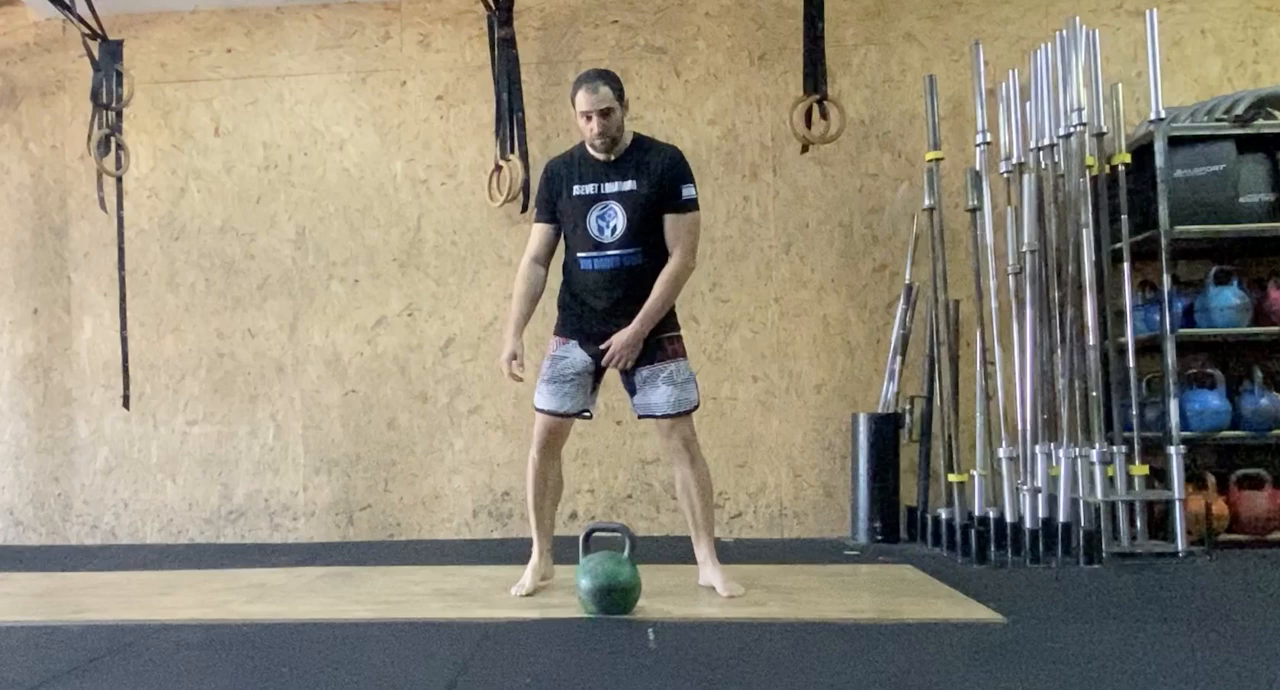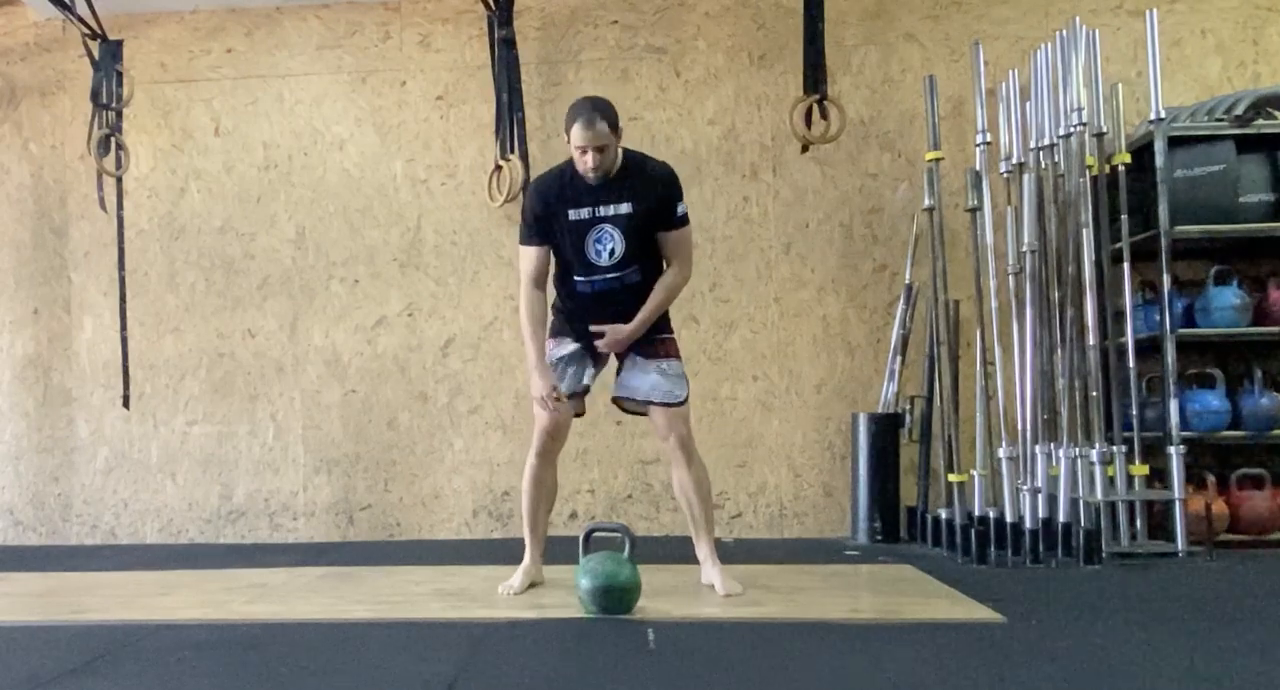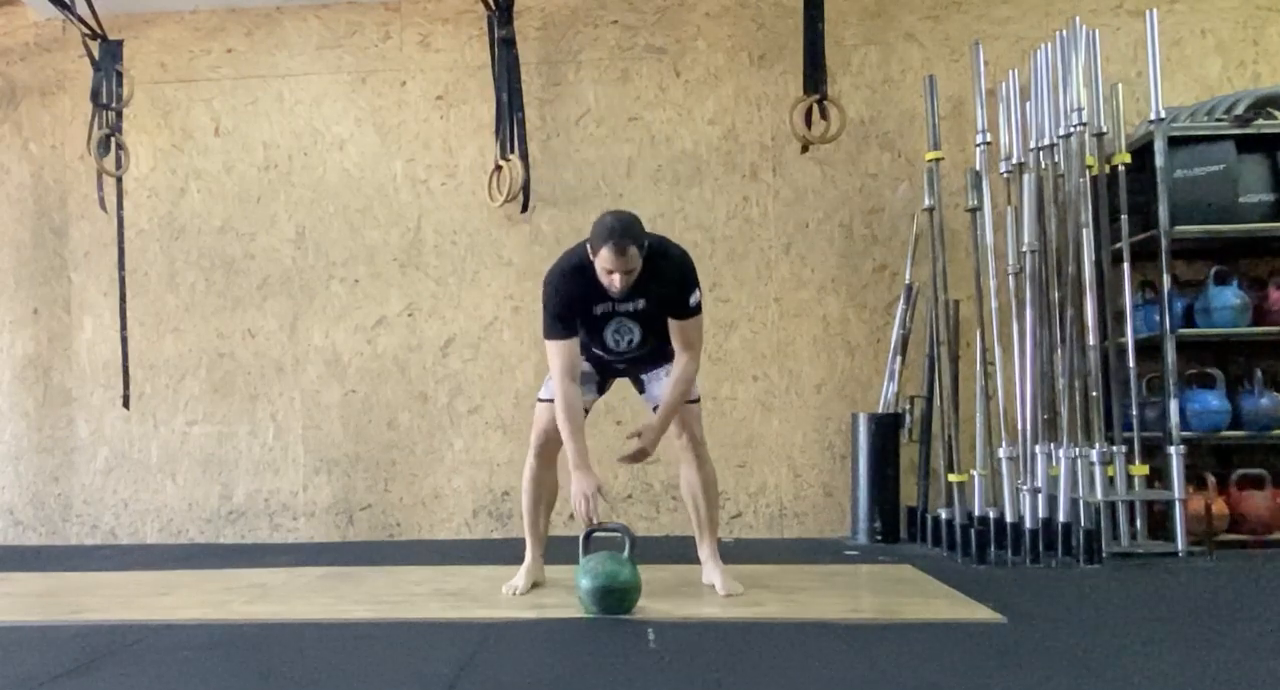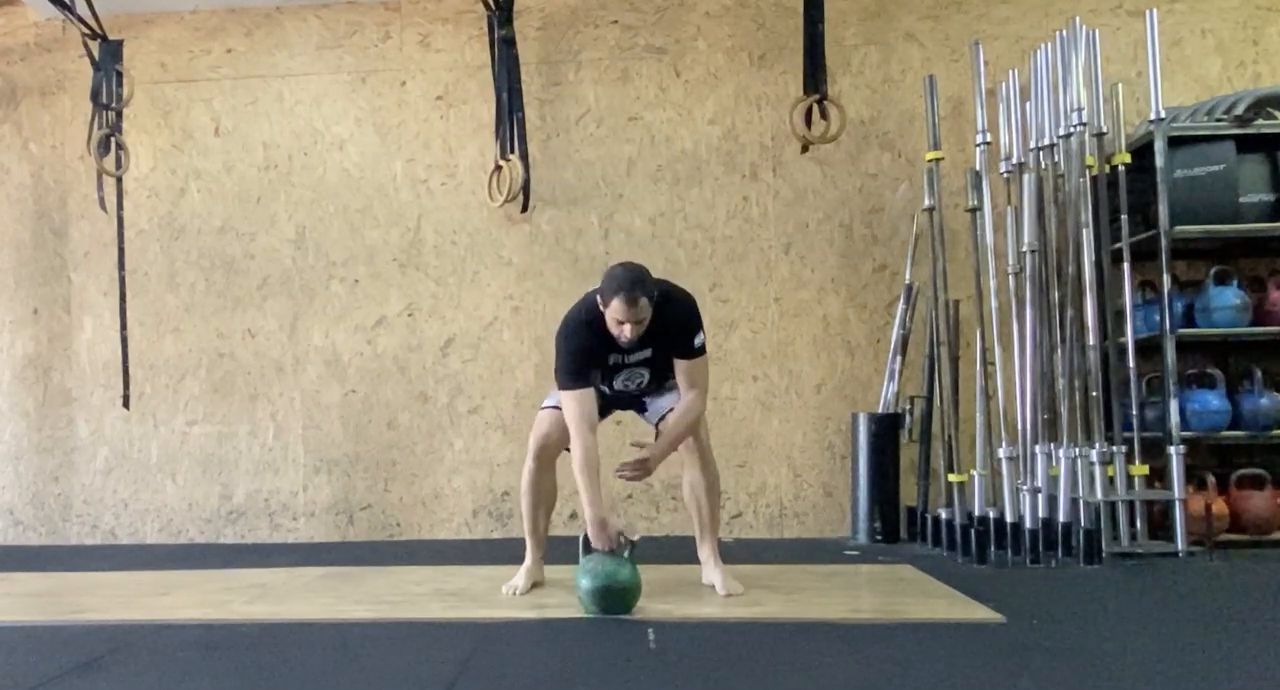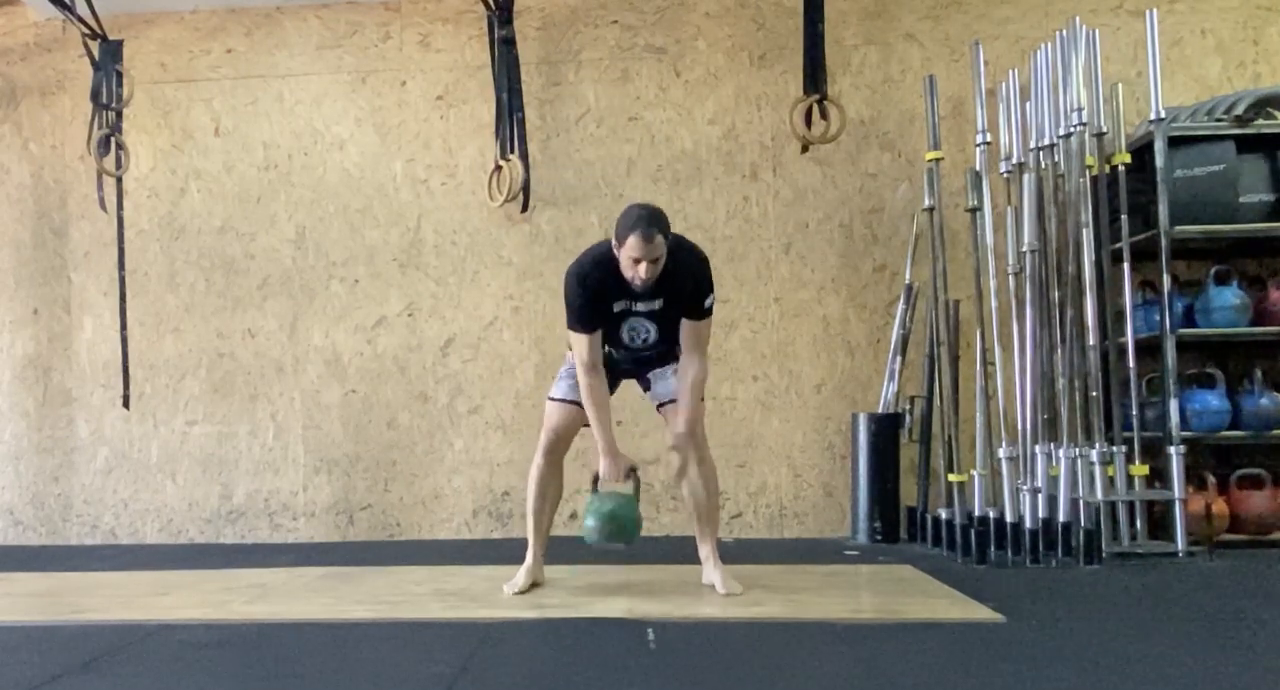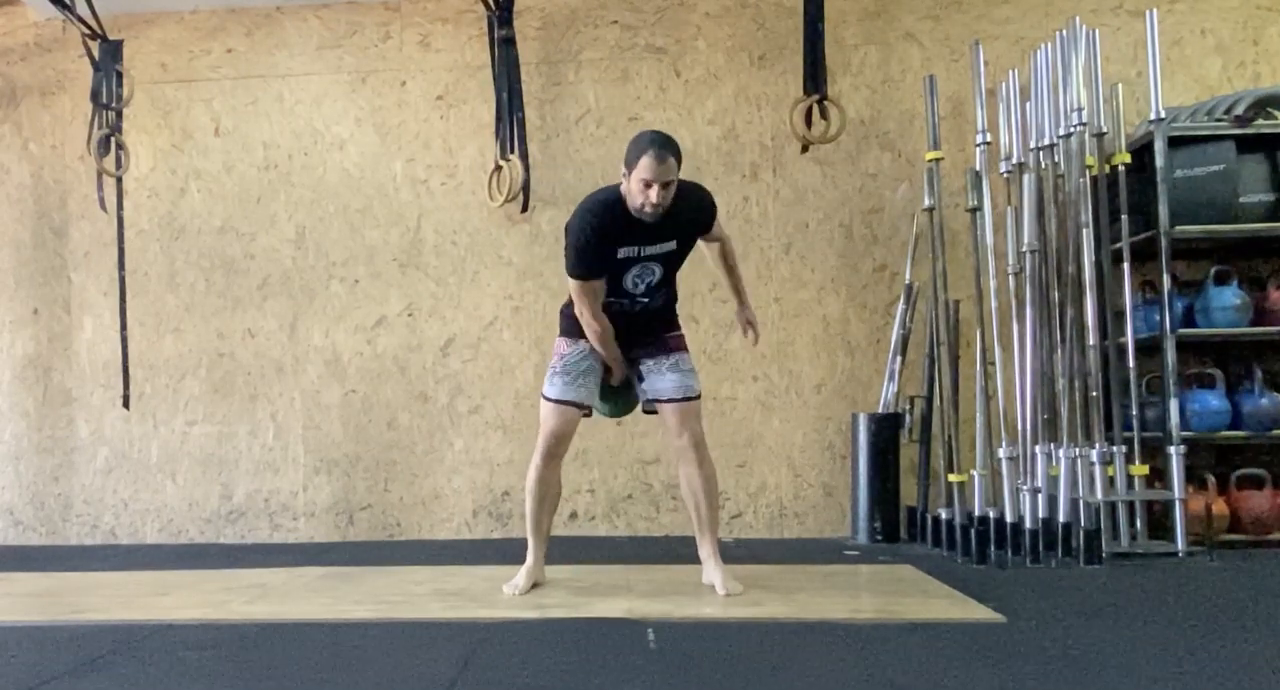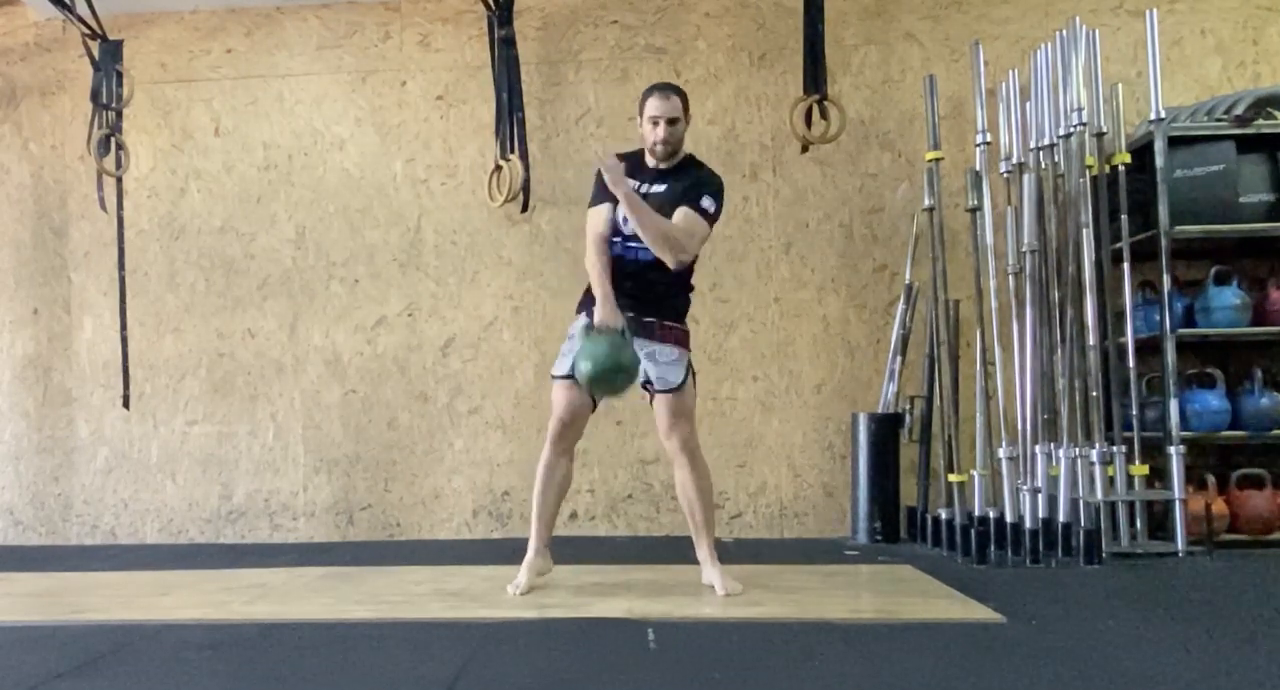
dt=0.4s
person 1, frame 1
left shoulder: (665, 163)
right shoulder: (558, 173)
left elbow: (683, 255)
right elbow: (536, 259)
left wrist: (638, 331)
right wrist: (514, 332)
left hip: (651, 329)
right hip: (576, 331)
left knee: (680, 439)
right knee: (545, 437)
left ankle: (708, 561)
right ankle: (540, 557)
person 1, frame 2
left shoulder: (657, 180)
right shoulder: (545, 191)
left elbow: (679, 266)
right elbow: (532, 283)
left wrist: (633, 330)
right wrist: (538, 366)
left hip: (645, 329)
right hip: (571, 332)
left knee: (678, 439)
right knee: (545, 437)
left ankle: (710, 562)
right ankle: (531, 562)
person 1, frame 3
left shoulder: (674, 264)
right shoulder: (563, 278)
left elbow: (688, 355)
right elbow: (564, 379)
left wrist: (658, 428)
right wrist: (579, 468)
left hip: (656, 354)
right hip: (587, 354)
left knee: (691, 436)
right knee: (542, 440)
left ankle: (711, 561)
right ankle: (532, 562)
person 1, frame 4
left shoulder: (679, 308)
right shoulder: (577, 328)
left elbow: (695, 395)
right elbow: (582, 431)
left wrist: (659, 452)
right wrist: (594, 514)
left hip: (658, 381)
right hip: (593, 385)
left knee: (698, 442)
right knee: (540, 446)
left ankle: (711, 562)
right ankle: (532, 563)
person 1, frame 5
left shoulder: (691, 264)
right shoulder: (586, 273)
left elbow: (693, 354)
right elbow: (589, 368)
left wrist: (684, 426)
right wrist: (607, 452)
left hip: (663, 355)
right hip: (601, 356)
left knee: (694, 441)
right knee: (551, 442)
left ankle: (711, 562)
right ankle: (533, 562)
person 1, frame 6
left shoulder: (695, 203)
right shoulder: (591, 220)
left elbow: (720, 241)
right elbow: (589, 310)
left wrist: (743, 304)
right wrist: (615, 363)
left hip: (657, 331)
right hip: (588, 333)
left knee: (690, 438)
right knee: (550, 444)
left ankle: (712, 562)
right ankle: (533, 563)
person 1, frame 7
left shoulder: (703, 183)
right shoulder: (613, 170)
left elbow: (677, 251)
right elbow: (595, 239)
left wrist: (626, 192)
right wrist: (604, 303)
left hip: (659, 320)
right hip: (599, 312)
left knee: (680, 438)
right knee: (560, 428)
left ankle: (710, 563)
right ankle: (536, 555)
